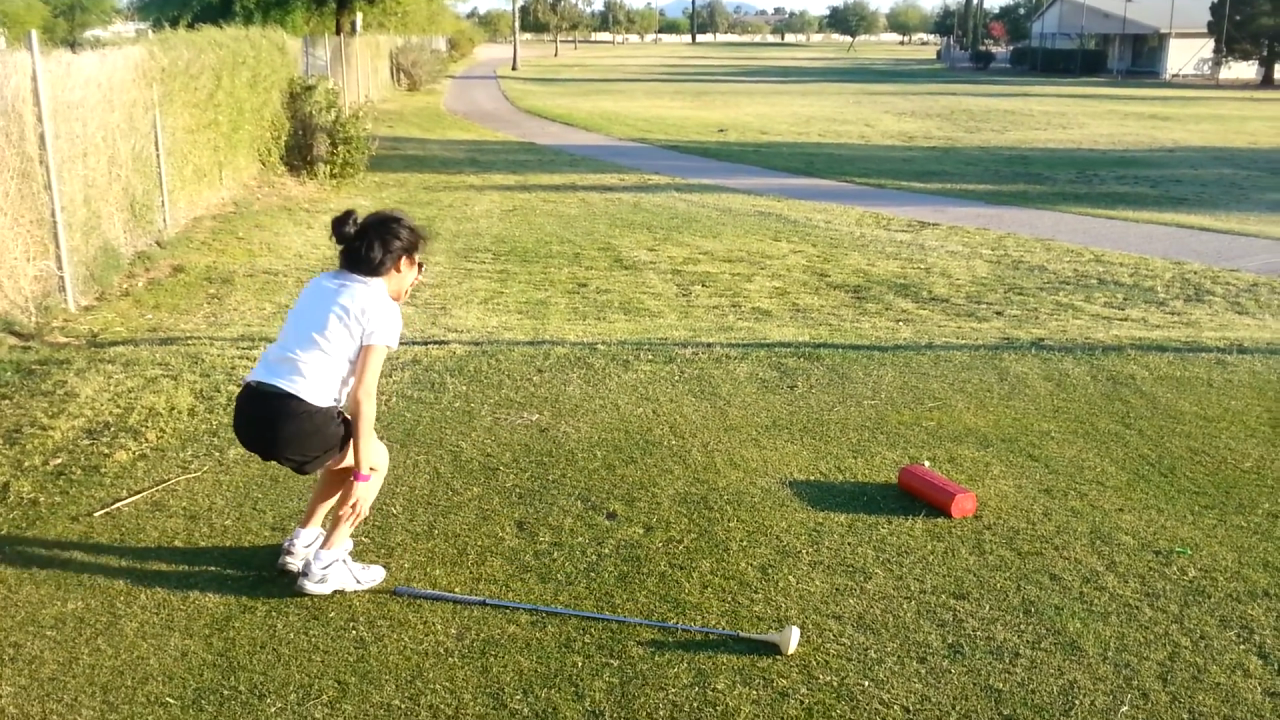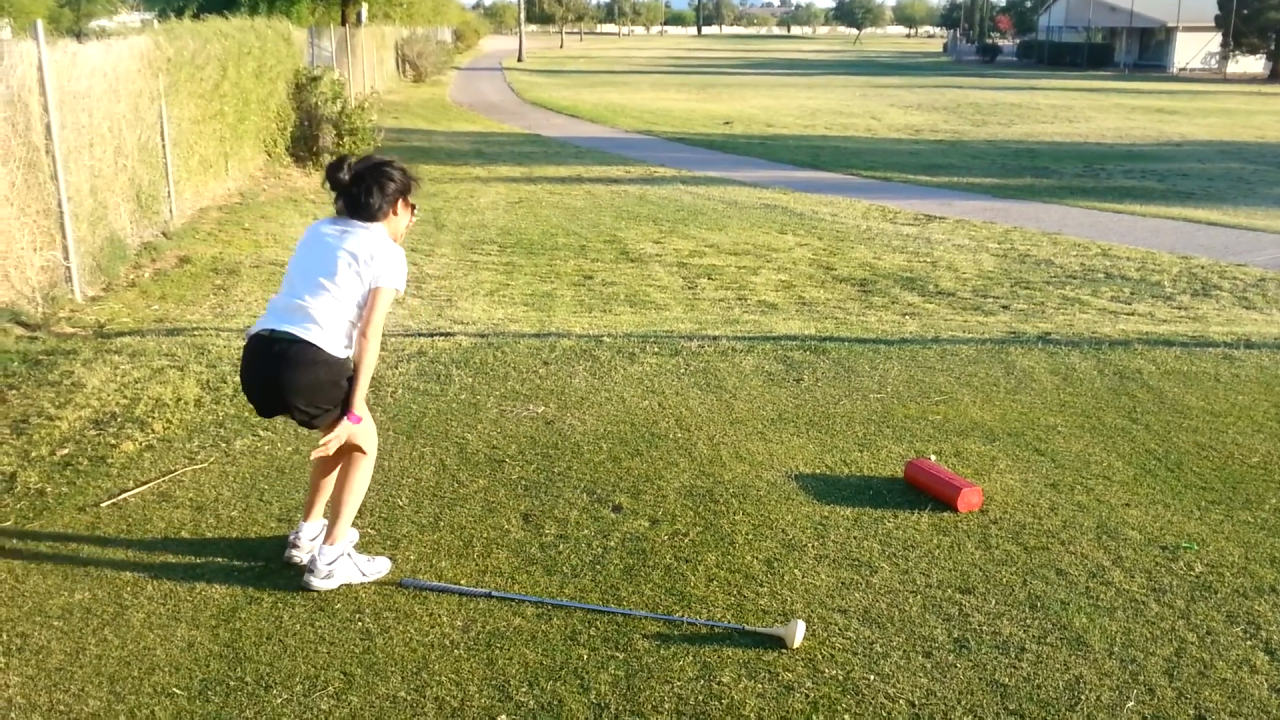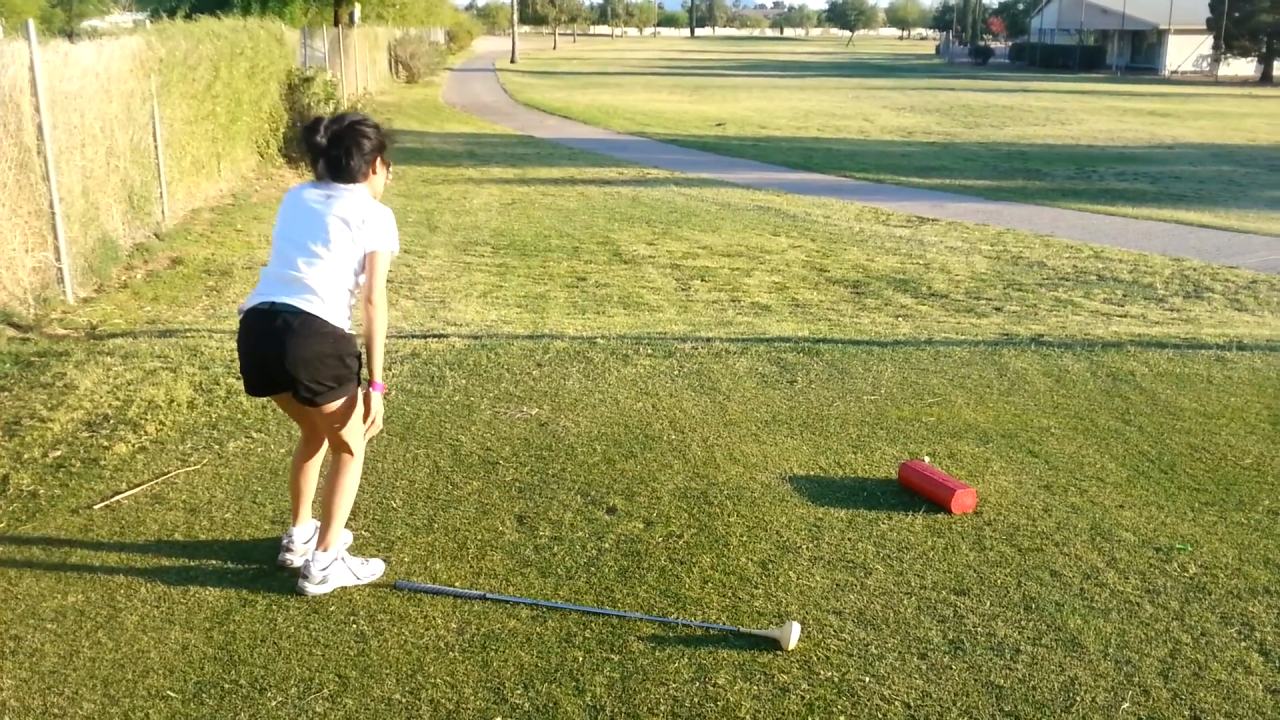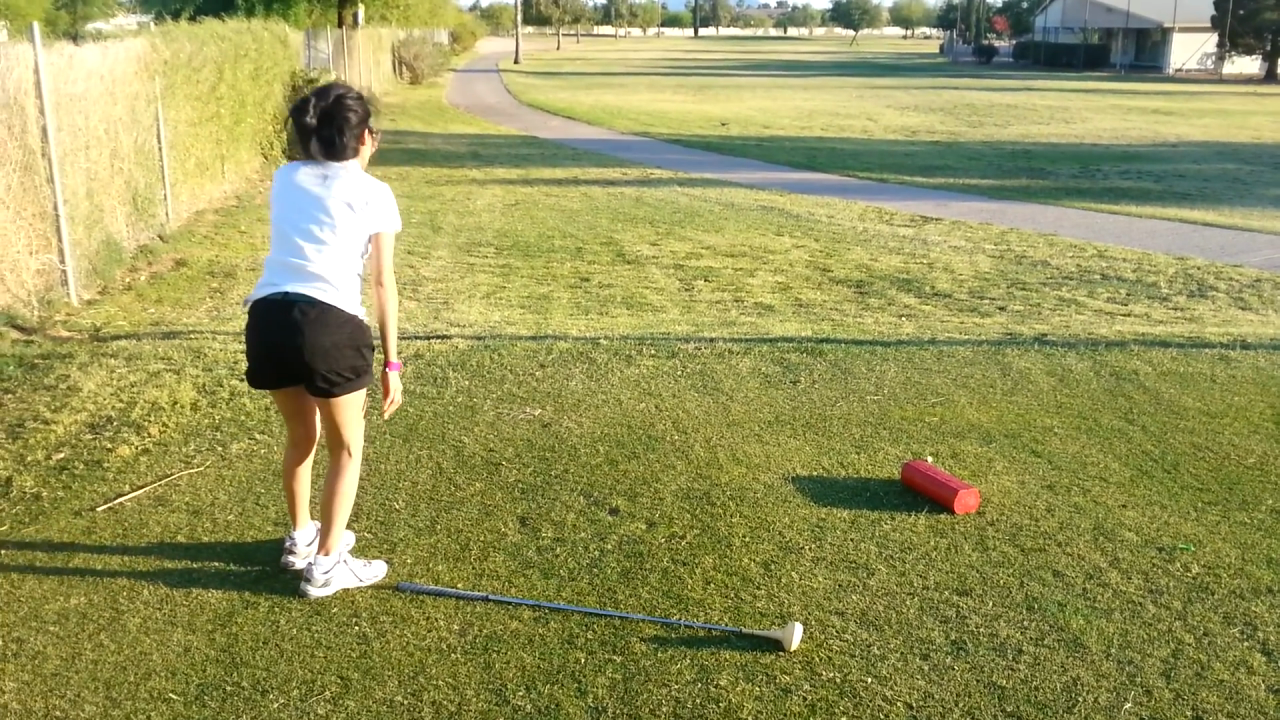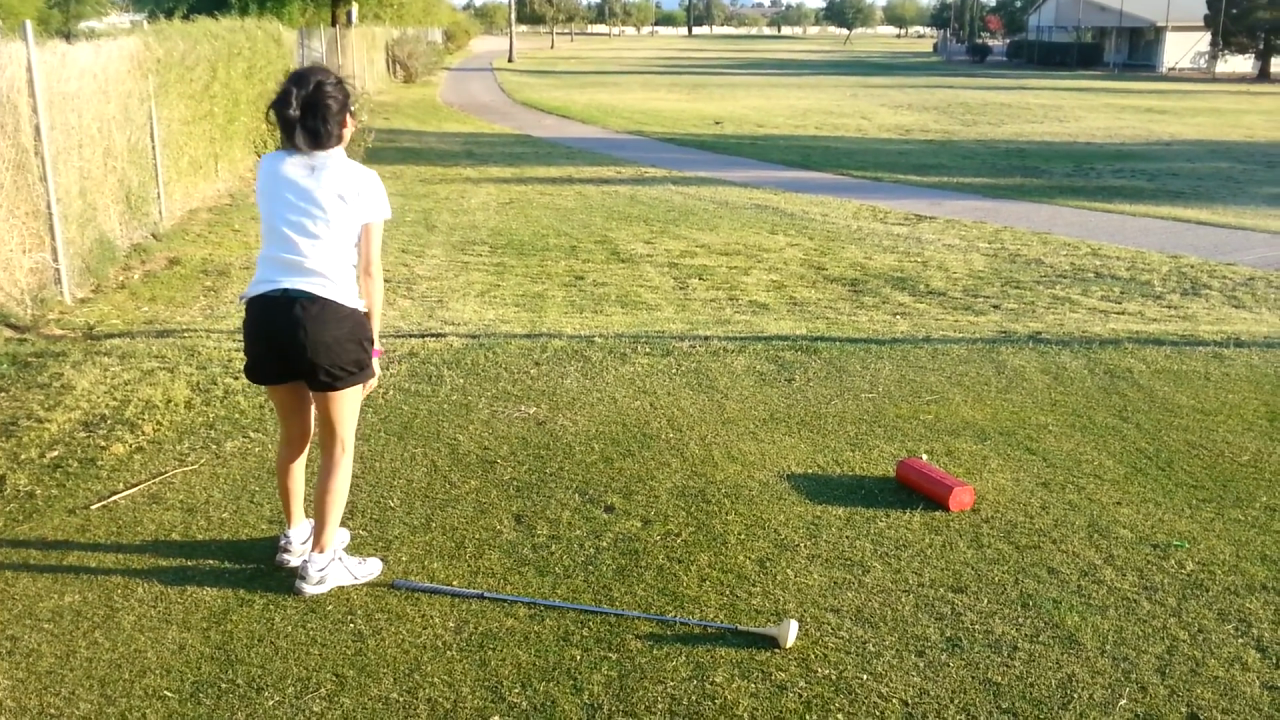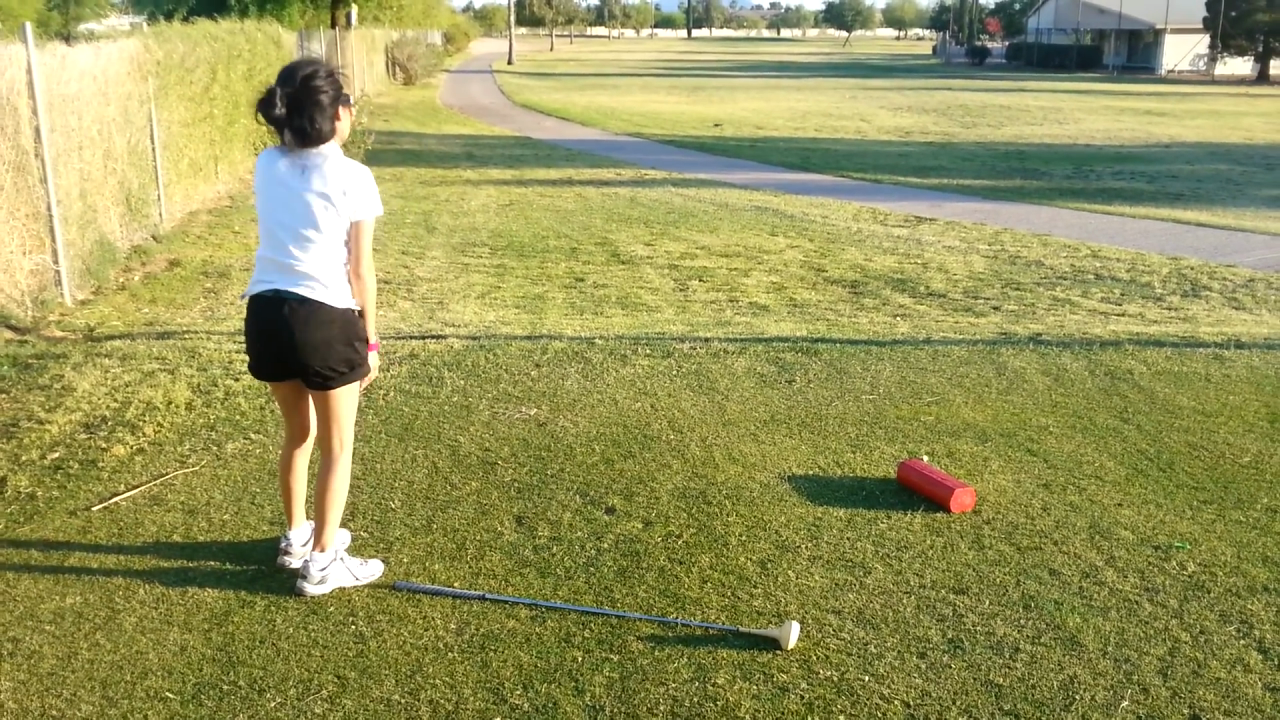
dt=0.2s
person 1, frame 1
left shoulder: (322, 284)
right shoulder: (382, 309)
right elbow: (363, 396)
right wrist: (361, 477)
left hip: (250, 410)
right hip: (294, 419)
left knee: (352, 445)
right knee: (374, 458)
left ankle: (302, 541)
right ankle: (325, 563)
person 1, frame 2
left shoulder: (318, 232)
right shoulder: (387, 253)
right elbow: (368, 335)
right wrist: (354, 411)
left hip: (258, 357)
right hip: (308, 364)
left knee: (341, 437)
right knee: (363, 443)
left ankle: (307, 534)
right ankle: (329, 559)
person 1, frame 3
left shoulder: (296, 198)
right shoulder: (375, 215)
right elbow: (373, 302)
right wrist: (373, 384)
left hip: (256, 329)
right hip: (313, 335)
left knee: (317, 430)
right knee: (350, 445)
left ankle: (299, 537)
right ankle: (323, 563)
person 1, frame 4
left shoulder: (285, 178)
right shoulder: (373, 193)
right elbow: (383, 282)
right wrist: (391, 363)
left hip: (267, 318)
right hip: (329, 324)
left knee: (301, 435)
right knee: (346, 447)
left ankle: (301, 539)
right ankle: (326, 565)
person 1, frame 5
left shoulder: (268, 170)
right shoulder: (361, 180)
right elbow: (369, 272)
right wrist: (374, 346)
left hip: (266, 314)
right hip: (329, 318)
left knee: (294, 435)
right knee: (338, 447)
left ankle: (296, 537)
right ankle: (321, 562)
person 1, frame 6
left shoulder: (267, 166)
right shoulder: (352, 177)
right elbow: (360, 270)
right wrist: (370, 339)
left hip: (266, 313)
right hip: (322, 319)
left knee: (298, 433)
right knee: (337, 445)
left ankle: (297, 538)
right ankle: (322, 562)
